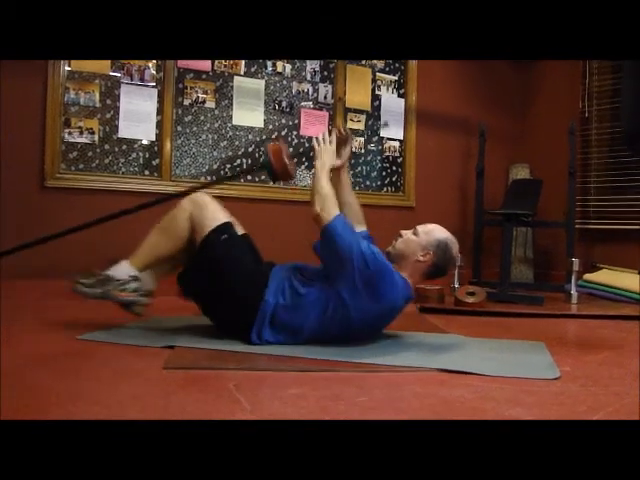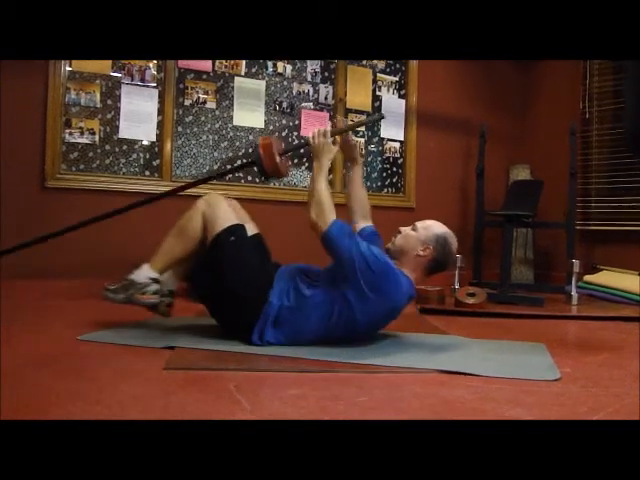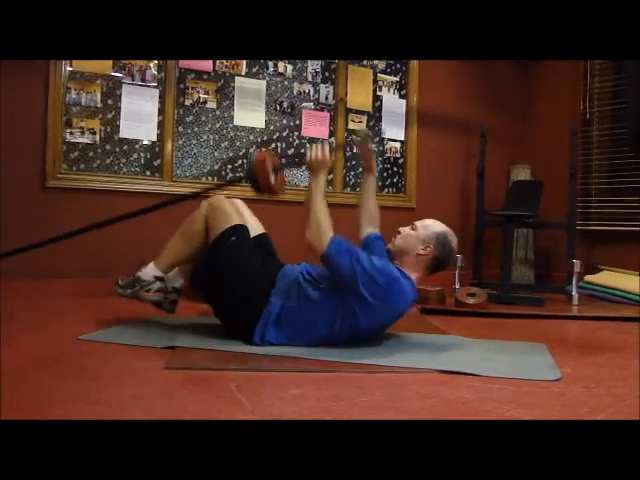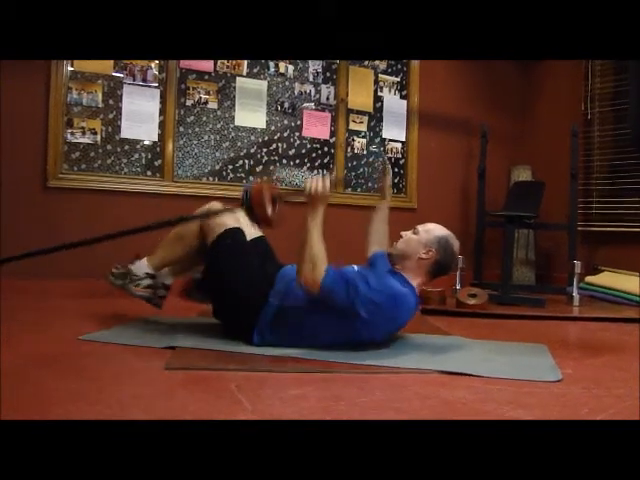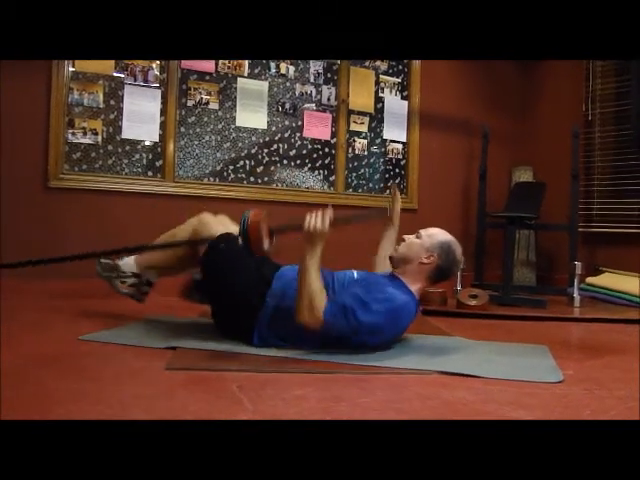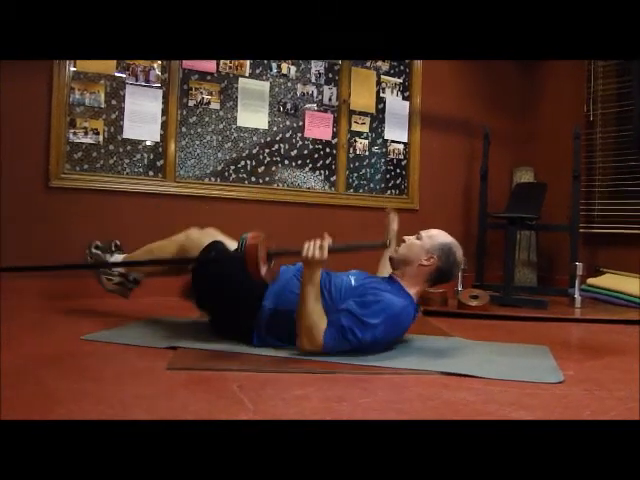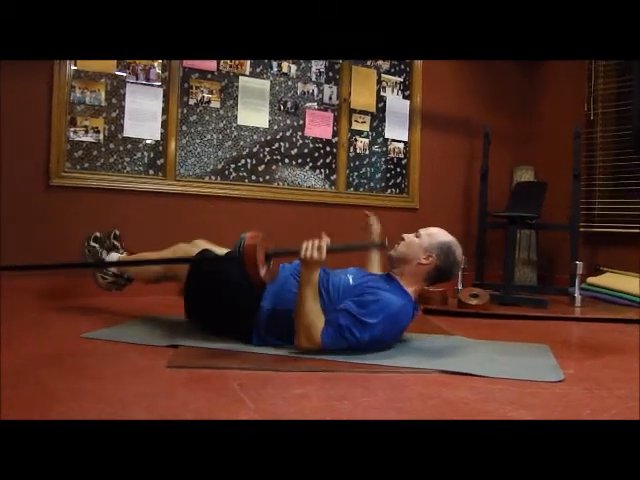
dt=0.1s
person 1, frame 1
left shoulder: (382, 278)
right shoulder: (386, 280)
left elbow: (323, 214)
right elbow: (354, 227)
left wrist: (324, 162)
right wrist: (340, 174)
left hip: (254, 312)
right hip: (263, 293)
left knee: (197, 203)
right knee: (211, 213)
left ankle: (124, 277)
right ankle: (140, 282)
person 1, frame 2
left shoulder: (383, 277)
right shoulder: (390, 281)
left elbow: (320, 219)
right elbow: (361, 224)
left wrist: (321, 162)
right wrist: (355, 165)
left hip: (258, 312)
right hip: (272, 294)
left knee: (211, 204)
right knee: (228, 211)
left ankle: (147, 279)
right ankle: (166, 283)
person 1, frame 3
left shoulder: (385, 283)
right shoulder: (393, 279)
left elbow: (316, 238)
right elbow: (368, 231)
left wrist: (319, 175)
right wrist: (369, 175)
left hip: (259, 312)
right hip: (271, 292)
left knee: (217, 207)
right knee: (232, 207)
left ankle: (156, 280)
right ankle: (170, 282)
person 1, frame 4
left shoulder: (386, 296)
right shoulder: (396, 289)
left elbow: (310, 278)
right elbow: (377, 256)
left wrist: (315, 212)
right wrist: (384, 202)
left hip: (260, 311)
right hip: (275, 287)
left knee: (215, 215)
right knee: (229, 213)
left ankle: (145, 273)
right ankle: (161, 279)
person 1, frame 5
left shoulder: (388, 307)
right shoulder: (399, 297)
left elbow: (309, 315)
left wrist: (312, 247)
right wrist: (391, 229)
left hip: (258, 308)
right hip: (273, 285)
left knee: (204, 222)
right knee: (218, 228)
left ankle: (130, 270)
right ankle: (141, 273)
person 1, frame 6
left shoulder: (387, 311)
right shoulder: (398, 299)
left elbow: (309, 341)
left wrist: (311, 274)
right wrist: (389, 247)
left hip: (257, 311)
right hip: (272, 288)
left knee: (194, 239)
right knee: (209, 243)
left ankle: (119, 267)
right ankle: (128, 271)
person 1, frame 7
left shoulder: (386, 310)
right shoulder: (395, 294)
left elbow: (306, 338)
left wrist: (309, 272)
right wrist: (374, 247)
left hip: (256, 311)
right hip: (271, 287)
left knee: (186, 252)
right knee: (200, 248)
left ankle: (114, 268)
right ankle: (125, 266)
